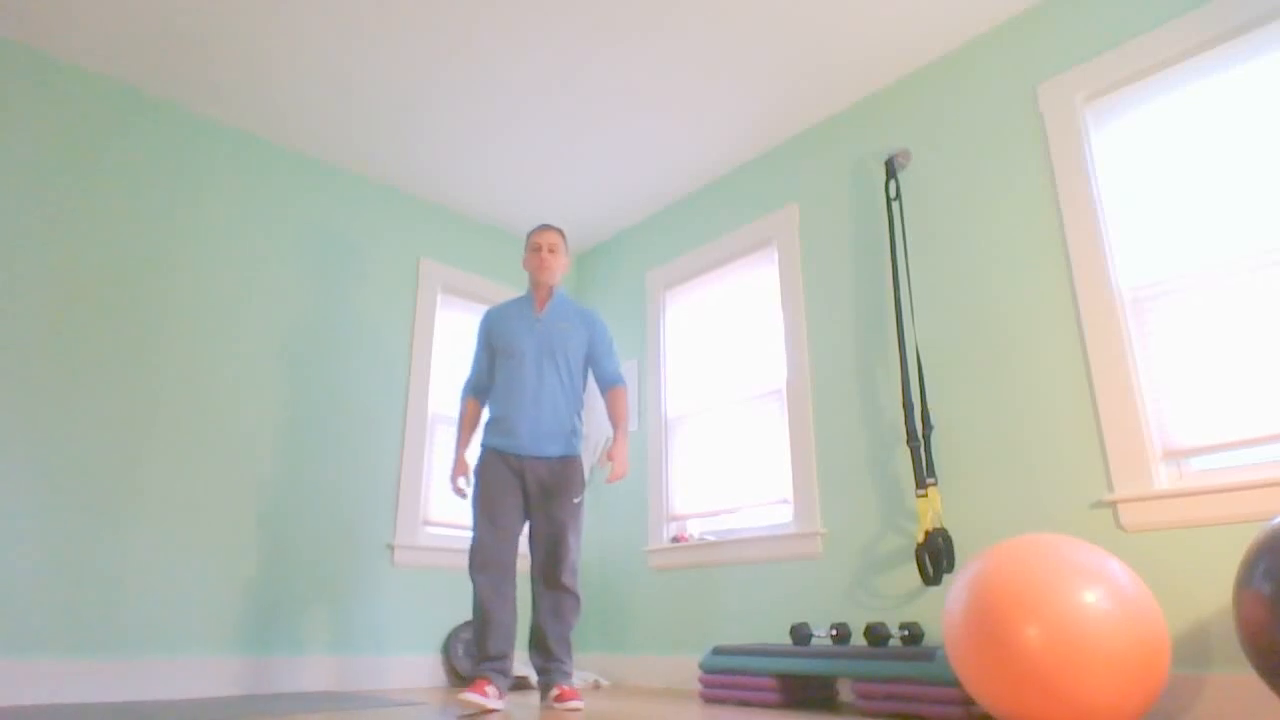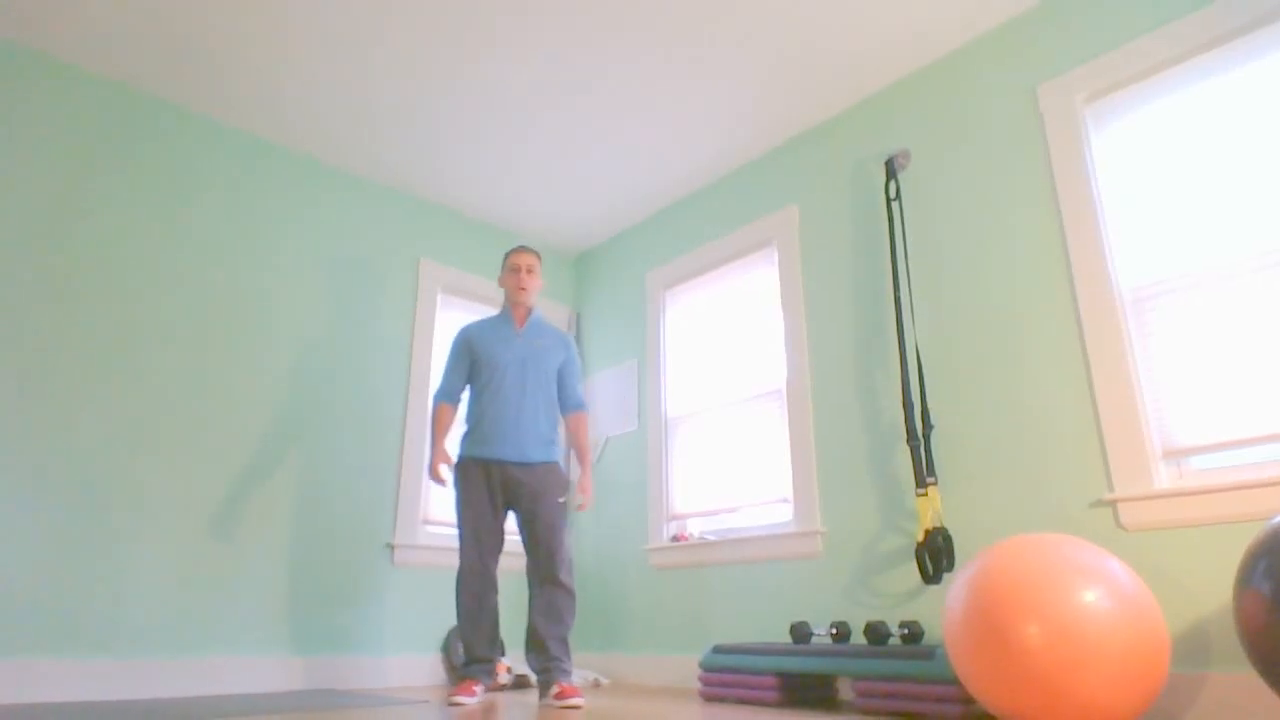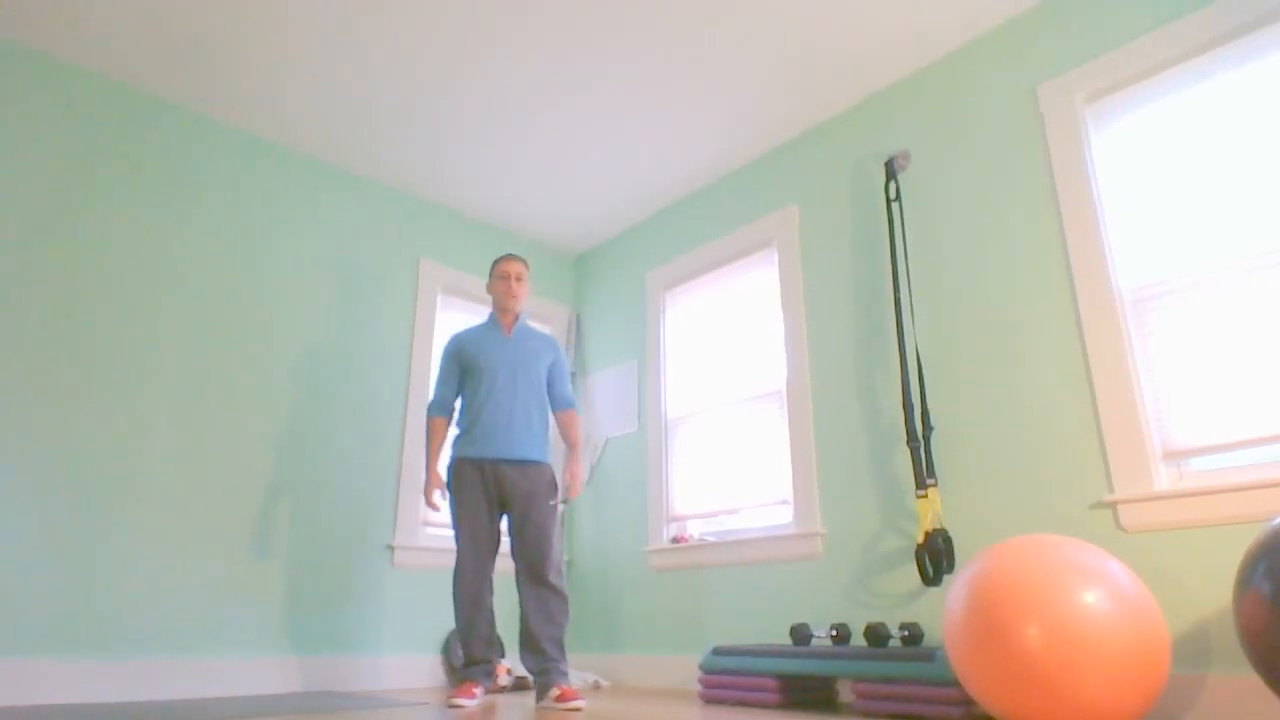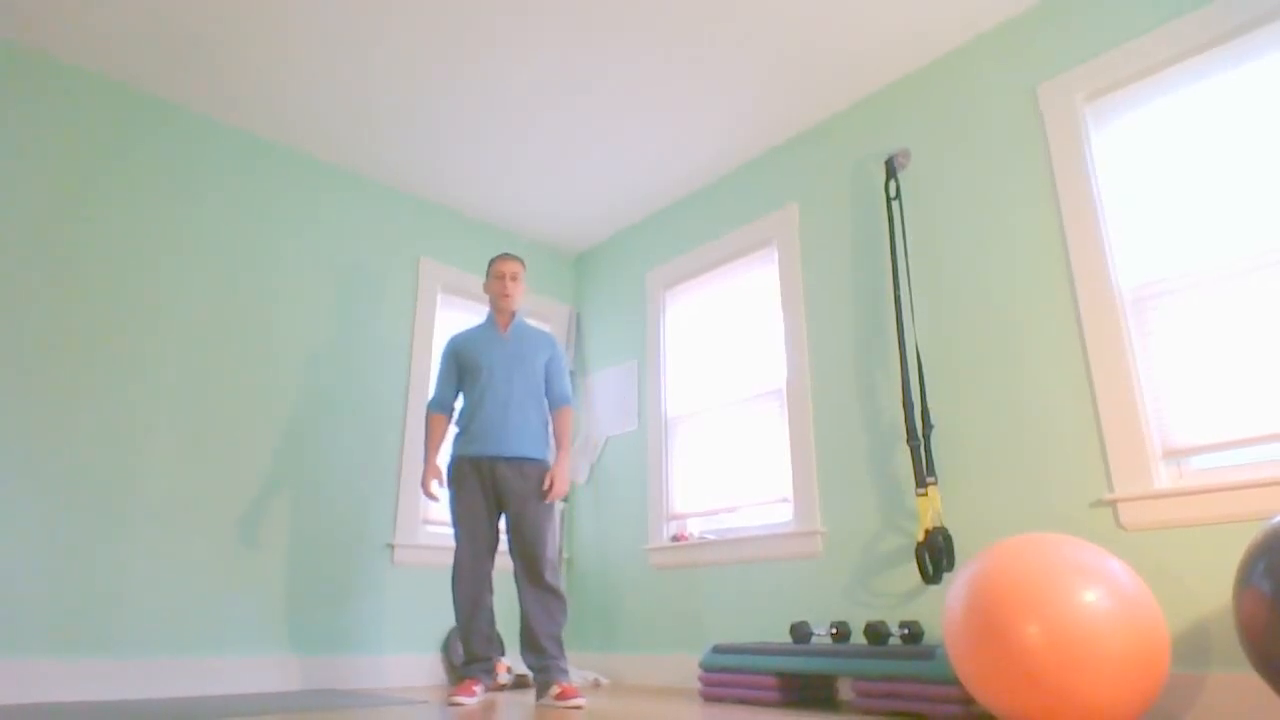
dt=0.5s
person 1, frame 1
left shoulder: (587, 322)
right shoulder: (496, 319)
left elbow: (612, 381)
right elbow: (476, 389)
left wrist: (620, 437)
right wrist: (460, 451)
left hip: (560, 460)
right hip: (499, 456)
left knee: (557, 569)
right knee: (490, 558)
left ankle: (556, 677)
right ankle: (492, 675)
person 1, frame 2
left shoulder: (560, 342)
right shoulder: (472, 335)
left elbow: (573, 406)
right elbow: (448, 395)
left wrist: (585, 465)
right wrist: (438, 446)
left hip: (541, 467)
right hip: (479, 465)
left knee: (553, 568)
right knee: (476, 569)
left ankle: (555, 675)
right ankle: (478, 671)
person 1, frame 3
left shoulder: (547, 346)
right shoulder: (462, 343)
left elbow: (564, 404)
right elbow: (440, 407)
left wrist: (575, 456)
right wrist: (432, 467)
left hip: (532, 467)
right hip: (472, 466)
left knee: (542, 569)
right knee: (473, 569)
left ankle: (551, 677)
right ankle: (478, 674)
person 1, frame 4
left shoulder: (546, 343)
right shoulder: (461, 344)
left elbow: (561, 403)
right elbow: (441, 404)
left wrist: (563, 459)
right wrist: (430, 459)
left hip: (530, 464)
right hip: (470, 464)
left knee: (539, 566)
right knee: (472, 567)
left ankle: (551, 674)
right ankle: (477, 672)
